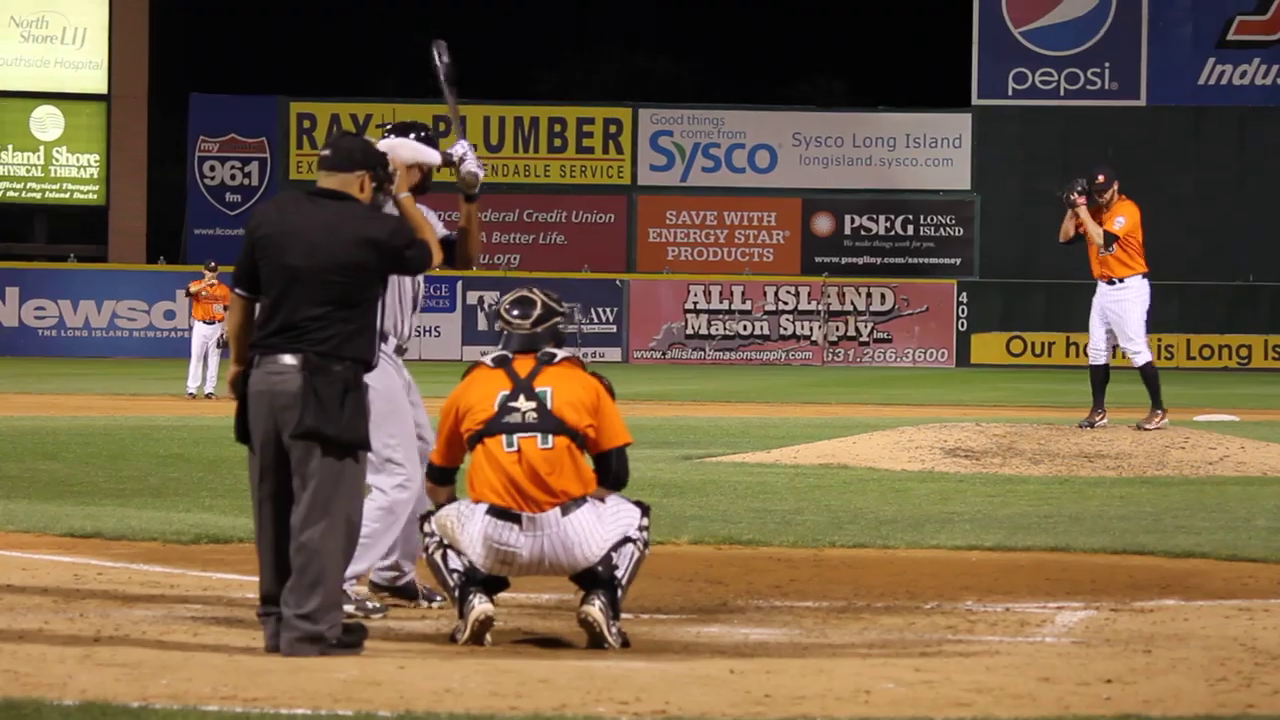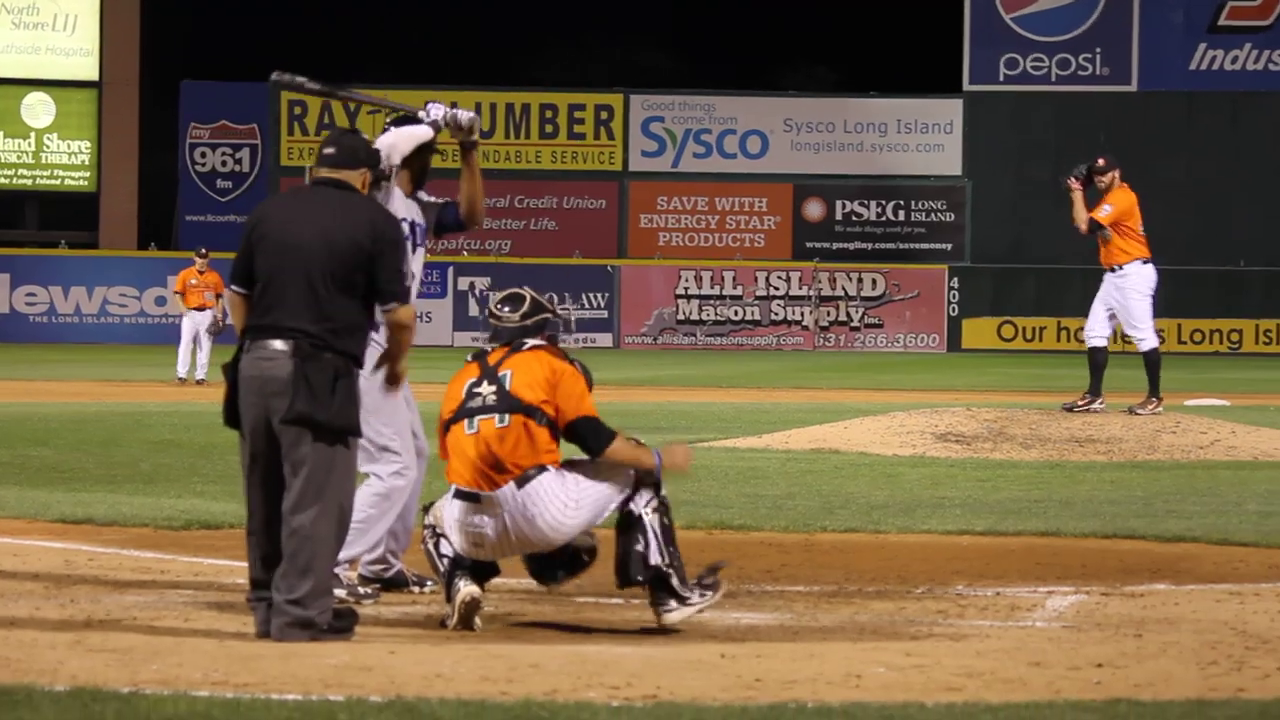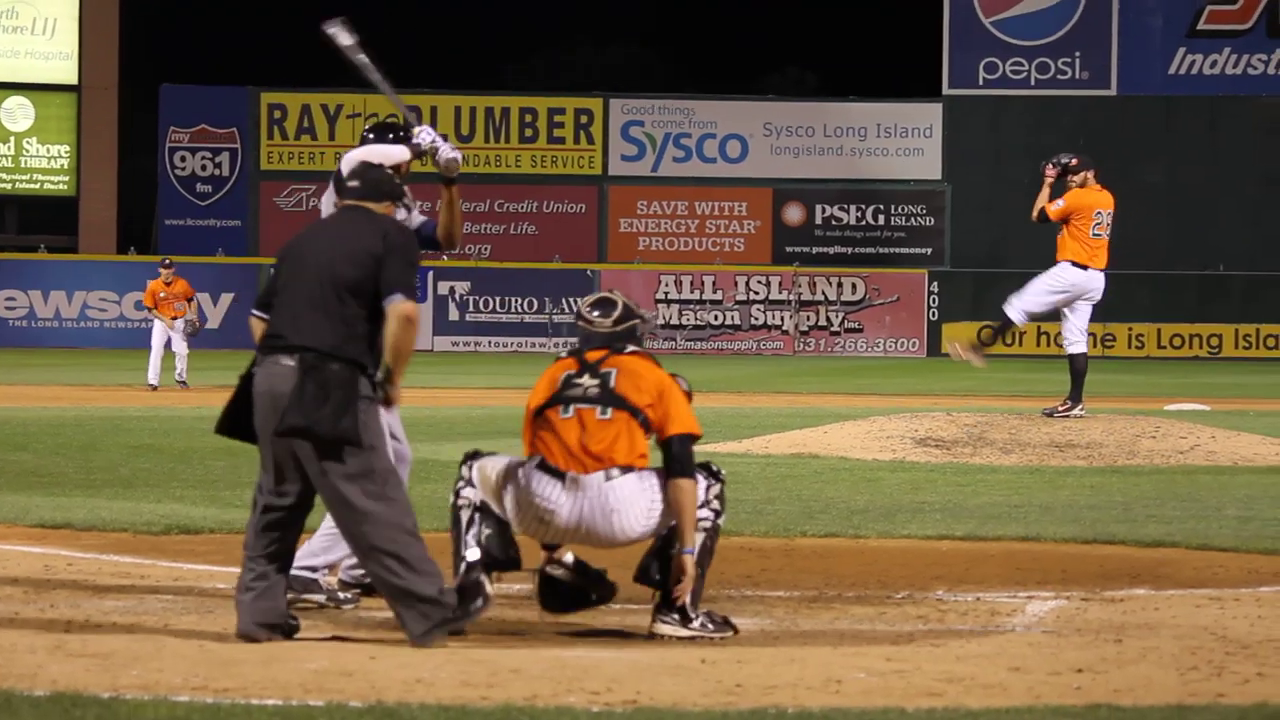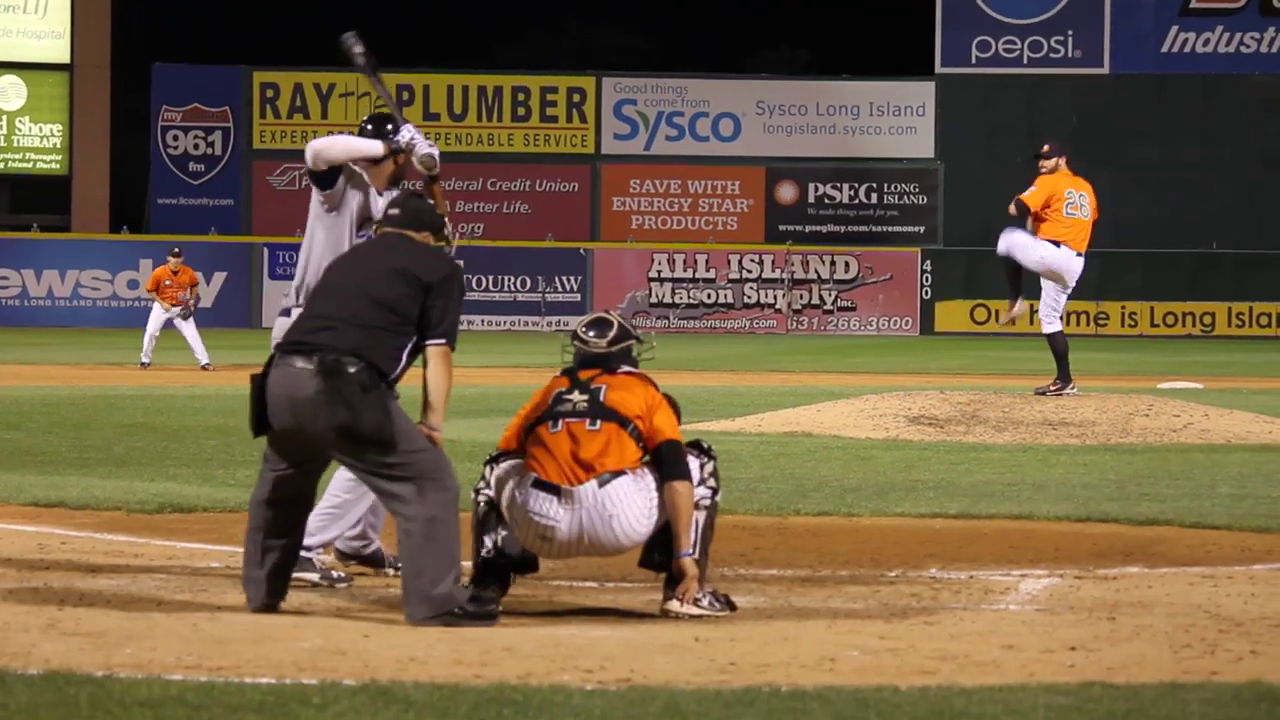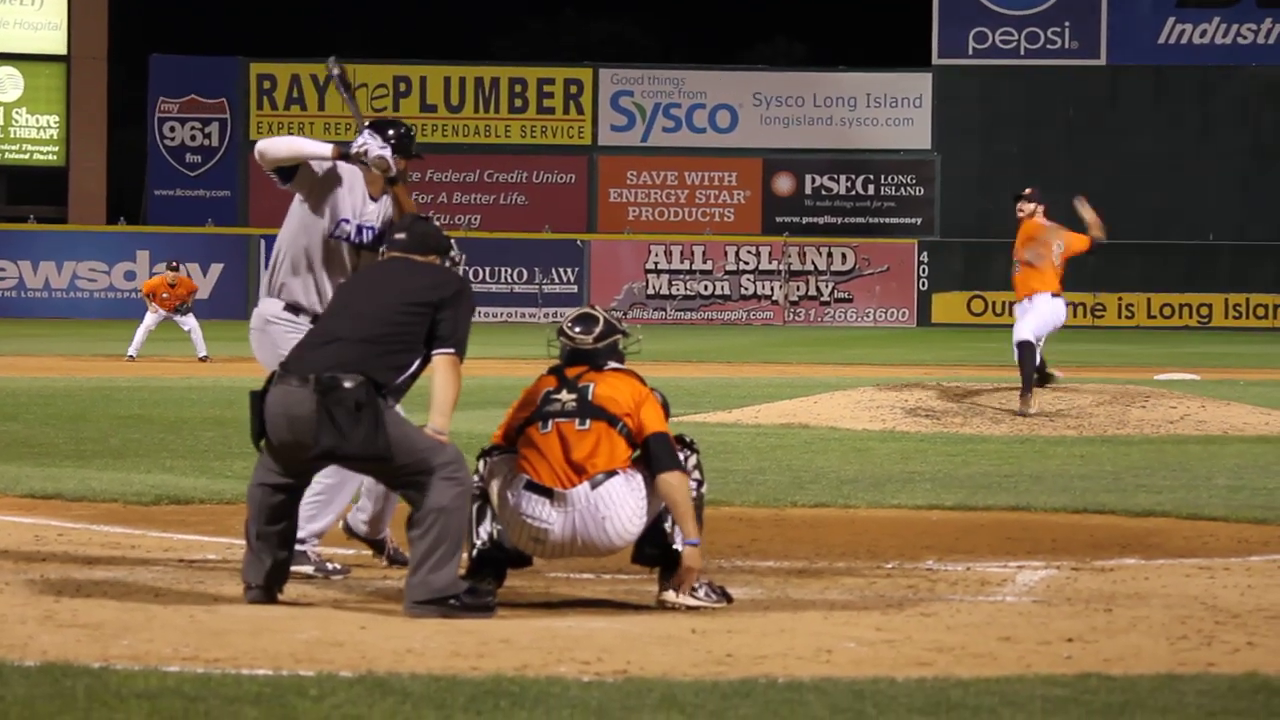
dt=0.5s
person 1, frame 1
left shoulder: (420, 214)
left elbow: (464, 256)
right elbow: (384, 150)
left wrist: (469, 194)
right wrist: (440, 155)
left hip: (386, 355)
left knee: (423, 461)
right knee: (396, 478)
left ankle: (393, 569)
person 1, frame 2
left shoulder: (419, 206)
right shoulder: (373, 186)
left elbow: (470, 216)
right elbow: (387, 144)
left wrist: (468, 146)
right wrist: (431, 125)
left hip: (375, 345)
left knee: (413, 454)
right knee: (392, 465)
left ankle: (381, 564)
person 1, frame 3
left shoulder: (397, 210)
left elbow: (447, 238)
right elbow: (356, 161)
left wrist: (449, 179)
right wrist: (414, 146)
left knee: (395, 457)
left ankle: (361, 569)
right ankle: (304, 572)
person 1, frame 4
left shoulder: (395, 200)
right shoulder: (345, 180)
right elbow: (318, 150)
left wrist: (431, 174)
right wrist: (390, 146)
left ankle: (358, 540)
right ankle: (300, 550)
person 1, frame 5
left shoulder: (390, 204)
right shoulder: (327, 176)
right elbow: (265, 150)
left wrist: (391, 178)
right wrist: (342, 151)
right hip: (285, 324)
left ankle: (370, 525)
right ankle: (295, 545)
person 2, frame 1
left shoulder: (269, 216)
right shoulder: (378, 229)
left elbow: (241, 299)
right elbow: (429, 254)
left wrist: (238, 361)
right wrist: (403, 197)
left hip: (265, 378)
right hip: (328, 384)
left knee: (274, 506)
right knee: (324, 511)
left ankle: (277, 619)
right ankle: (310, 628)
person 2, frame 2
left shoulder: (269, 209)
right shoulder: (376, 221)
left elbow: (238, 295)
right elbow: (398, 315)
right wrist: (396, 360)
left hip: (256, 364)
right hip: (319, 371)
left knee: (267, 496)
right knee: (317, 500)
left ankle: (269, 605)
right ankle: (302, 613)
person 2, frame 3
left shoulder: (302, 238)
right shoulder: (394, 235)
left elbow: (259, 320)
right elbow: (402, 314)
right wrist: (392, 379)
left hip: (270, 378)
right hip: (334, 385)
left knee: (278, 498)
right knee: (372, 501)
left ankle: (261, 607)
right ankle: (429, 611)
person 2, frame 4
left shoulder: (348, 258)
right shoulder: (440, 265)
right elbow: (438, 351)
right wrist: (433, 424)
left hip: (282, 379)
right hip: (345, 387)
left knee: (280, 483)
right knee: (428, 481)
left ankle: (262, 589)
right ankle: (435, 601)
person 2, frame 5
left shoulder: (358, 279)
right shoulder: (450, 284)
right elbow: (446, 361)
right wrist: (437, 430)
left hip: (281, 398)
right hip: (343, 404)
left knee: (275, 475)
right knee: (445, 471)
left ankle: (260, 581)
right ankle: (434, 591)
person 3, frame 1
left shoulder: (470, 385)
right shoulder: (585, 381)
left elbow: (437, 487)
right elbow: (615, 475)
left wrist: (467, 518)
left hip: (494, 539)
right hip: (572, 538)
left knee: (436, 525)
right knee: (634, 517)
left ankle: (473, 600)
right ankle: (602, 600)
person 3, frame 2
left shoulder: (462, 378)
right shoulder: (553, 365)
right elbow: (597, 441)
right wrist: (659, 460)
left hip: (477, 525)
right hip: (542, 504)
left knee: (437, 519)
right knee: (635, 467)
left ankle: (461, 581)
right ankle: (672, 596)
person 3, frame 3
left shoulder: (552, 374)
right shoulder: (655, 376)
right elbow: (680, 467)
left wrist: (553, 553)
right wrist: (687, 549)
left hip: (545, 503)
right hip: (617, 509)
left knee: (475, 474)
right knee: (706, 485)
right ankle: (677, 612)
person 3, frame 4
left shoulder: (546, 393)
right shoulder: (644, 392)
left elbow: (506, 457)
right elbow: (676, 474)
right wrist: (685, 553)
left hip: (539, 526)
right hip: (619, 519)
left knee: (497, 472)
right knee: (697, 463)
left ankle: (487, 586)
right ankle: (685, 592)
person 3, frame 5
left shoulder: (536, 390)
right shoulder: (633, 388)
left elbow: (502, 449)
right elbow: (666, 467)
right wrist: (691, 541)
left hip: (533, 527)
right hip: (609, 520)
left knee: (491, 464)
right knee: (682, 458)
left ankle: (482, 578)
right ankle: (680, 582)
person 4, frame 1
left shoulder: (1128, 210)
right shoulder: (1093, 211)
left elbow: (1101, 239)
right elbow: (1065, 237)
left wrist: (1083, 208)
right wrist: (1073, 208)
left hip: (1130, 288)
right hip: (1104, 289)
left knee: (1136, 349)
right knee: (1097, 351)
left ankle: (1158, 410)
right ankle: (1099, 409)
person 4, frame 2
left shoulder: (1121, 198)
right shoulder: (1110, 198)
left elbow: (1085, 226)
right elbow: (1083, 222)
left wrist: (1077, 194)
right wrist: (1077, 193)
left hip: (1134, 273)
right hip: (1115, 275)
left knee: (1142, 335)
right knee: (1095, 332)
left ankle: (1154, 397)
right ankle: (1094, 395)
person 4, frame 3
left shoulder: (1077, 197)
right shoulder: (1107, 198)
left elbow: (1037, 215)
left wrist: (1048, 183)
right wrist: (1053, 181)
left hip: (1071, 273)
right hip: (1095, 279)
left knee: (1018, 305)
right knee: (1076, 338)
left ankle: (978, 348)
right ankle: (1074, 401)
person 4, frame 4
left shoulder: (1049, 181)
right shoulder: (1086, 188)
left elbow: (1015, 209)
left wrist: (1030, 216)
left hip: (1050, 252)
right hip: (1074, 262)
left knee: (1008, 239)
right knee: (1050, 318)
left ankle: (1015, 301)
right ankle: (1064, 380)
person 4, frame 5
left shoulder: (1033, 227)
left hip: (1043, 305)
left knee: (1024, 339)
right knee: (1024, 354)
left ankle: (1027, 393)
right ankle: (1044, 375)
